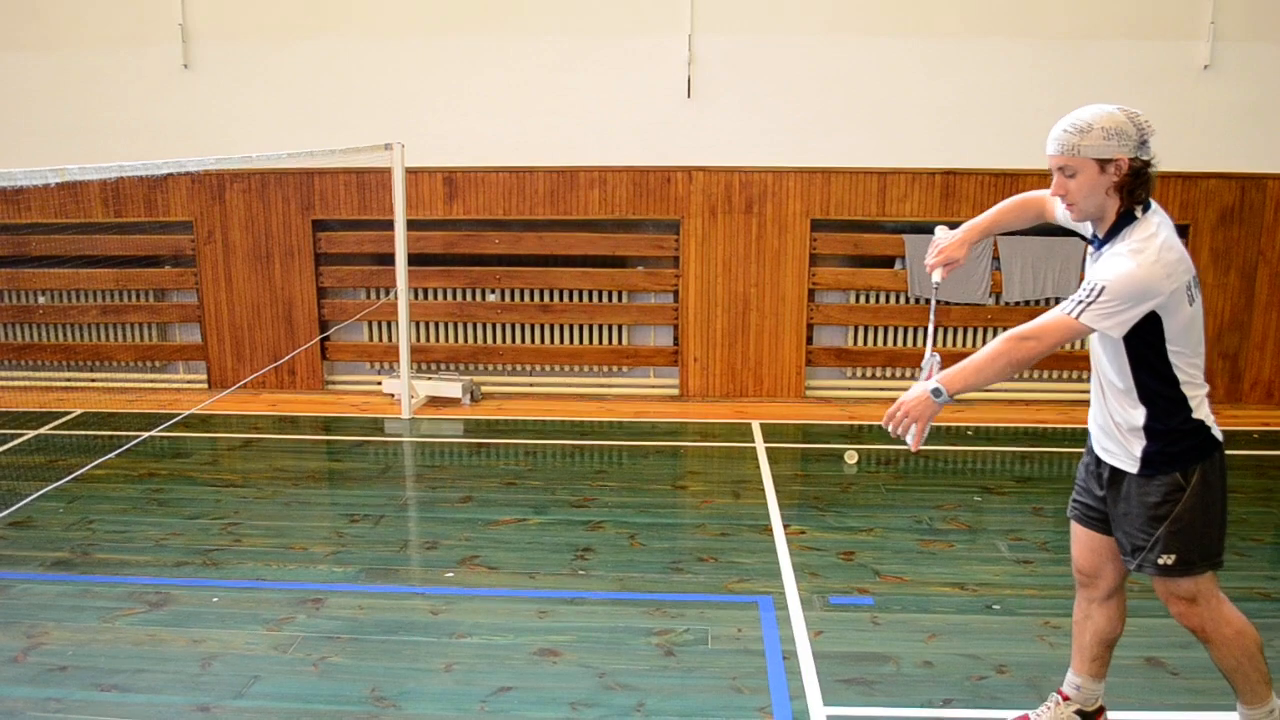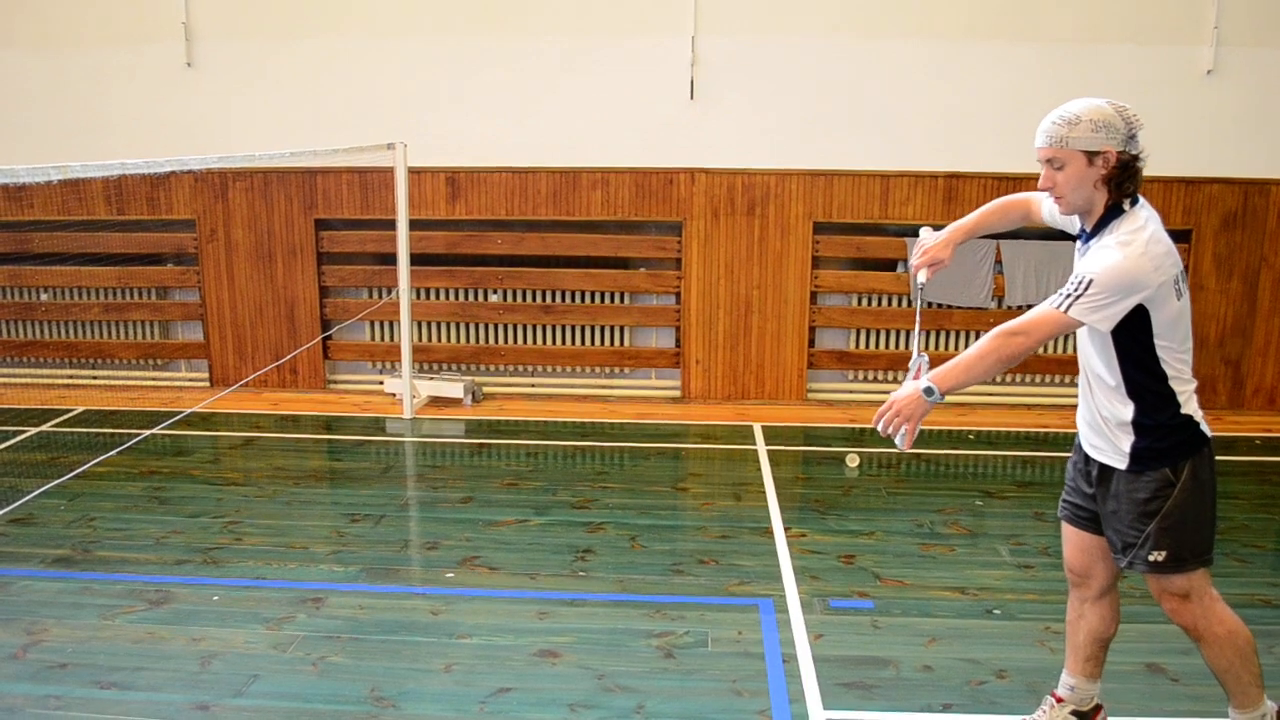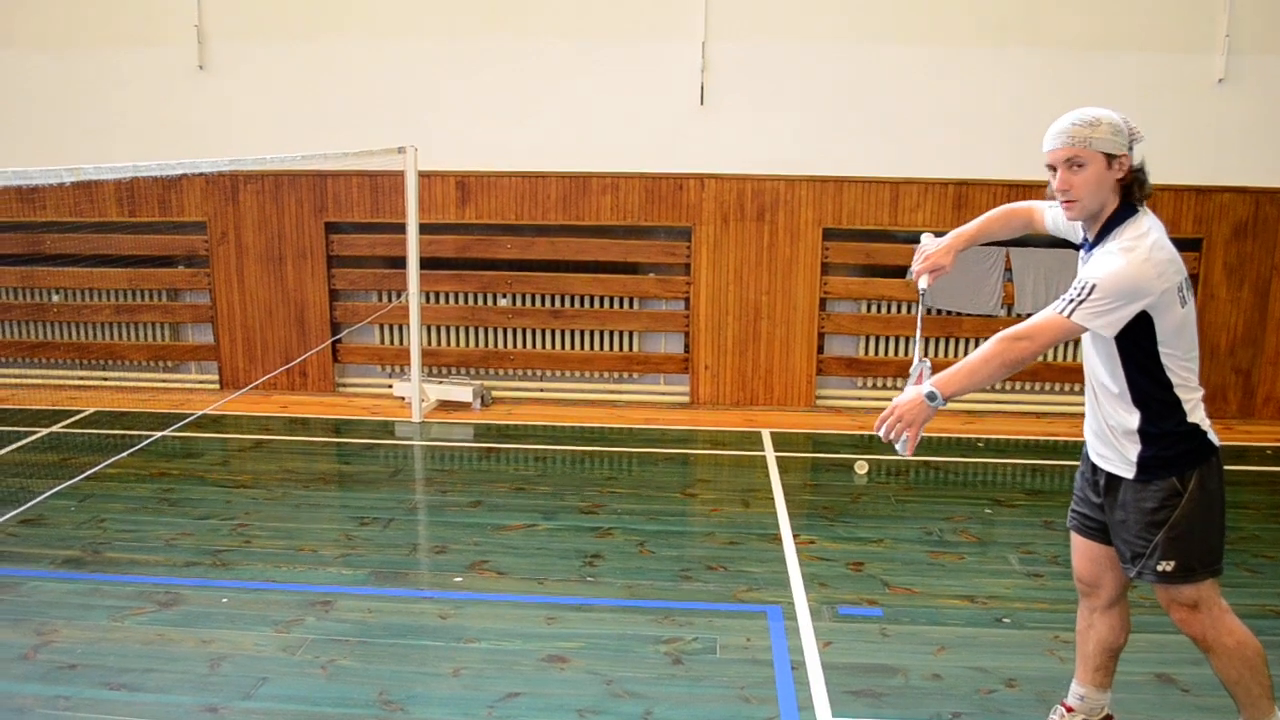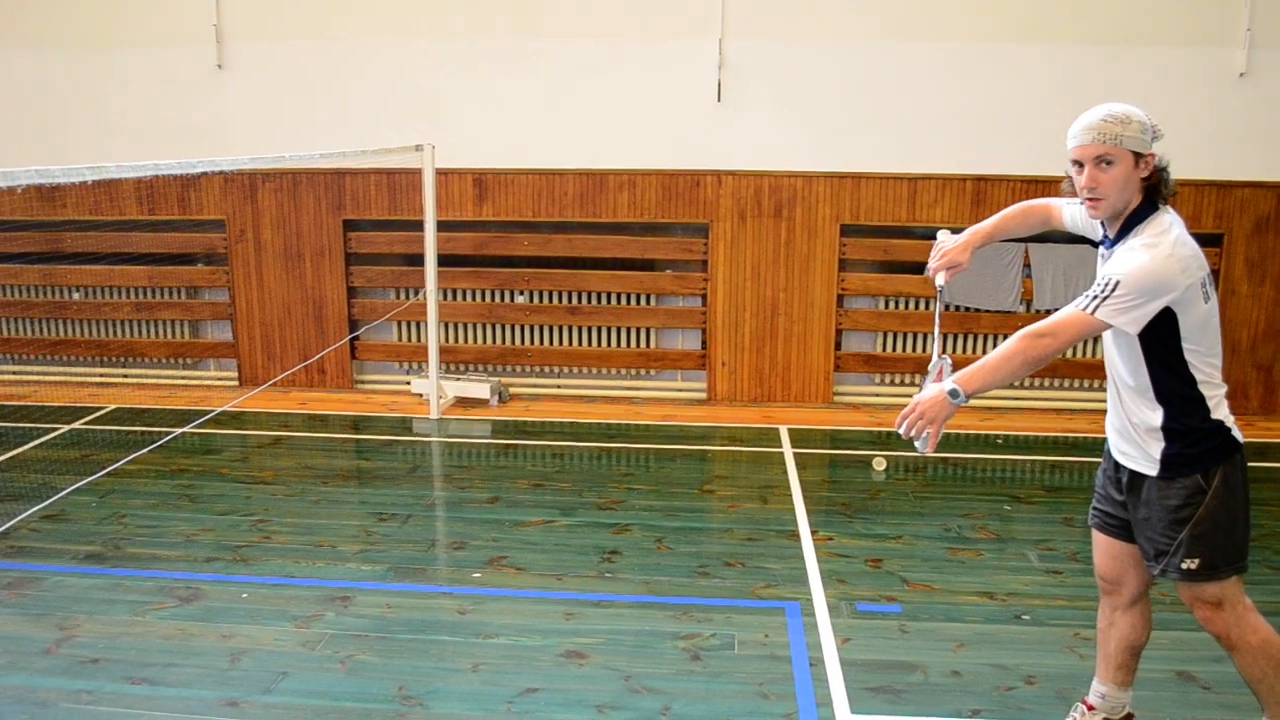
dt=0.3s
person 1, frame 1
left shoulder: (1141, 261)
right shoulder: (1115, 211)
left elbow: (1030, 343)
right elbow: (1035, 204)
left wrist: (937, 389)
right wrist: (967, 233)
left hip: (1165, 460)
right hip: (1111, 446)
left knee: (1191, 602)
right knee: (1094, 578)
person 1, frame 2
left shoulder: (1129, 254)
right shoulder: (1101, 208)
left elbow: (1021, 337)
right elbow: (1021, 205)
left wrist: (930, 388)
right wrist: (952, 234)
left hip: (1155, 457)
right hip: (1098, 444)
left knee: (1184, 600)
right knee: (1087, 578)
person 1, frame 3
left shoulder: (1133, 260)
right shoulder: (1100, 218)
left elbow: (1024, 343)
right elbow: (1024, 215)
left wrist: (932, 393)
right wrist: (953, 241)
left hip: (1162, 466)
right hip: (1107, 454)
left knee: (1195, 611)
right knee: (1097, 588)
person 1, frame 4
left shoulder: (1155, 256)
right shoulder: (1115, 215)
left elbow: (1046, 340)
right elbow: (1041, 211)
left wrist: (953, 391)
right wrist: (971, 238)
left hip: (1186, 462)
right hip: (1129, 451)
left knee: (1217, 608)
right knee: (1118, 586)
